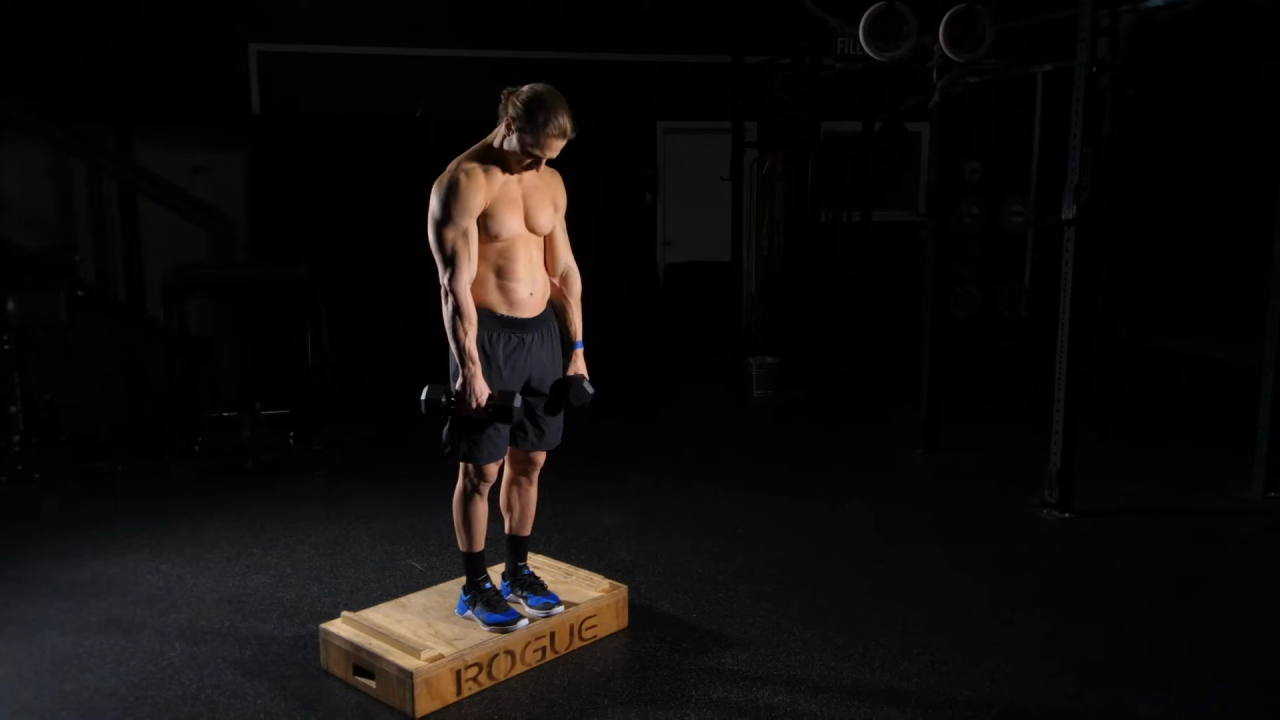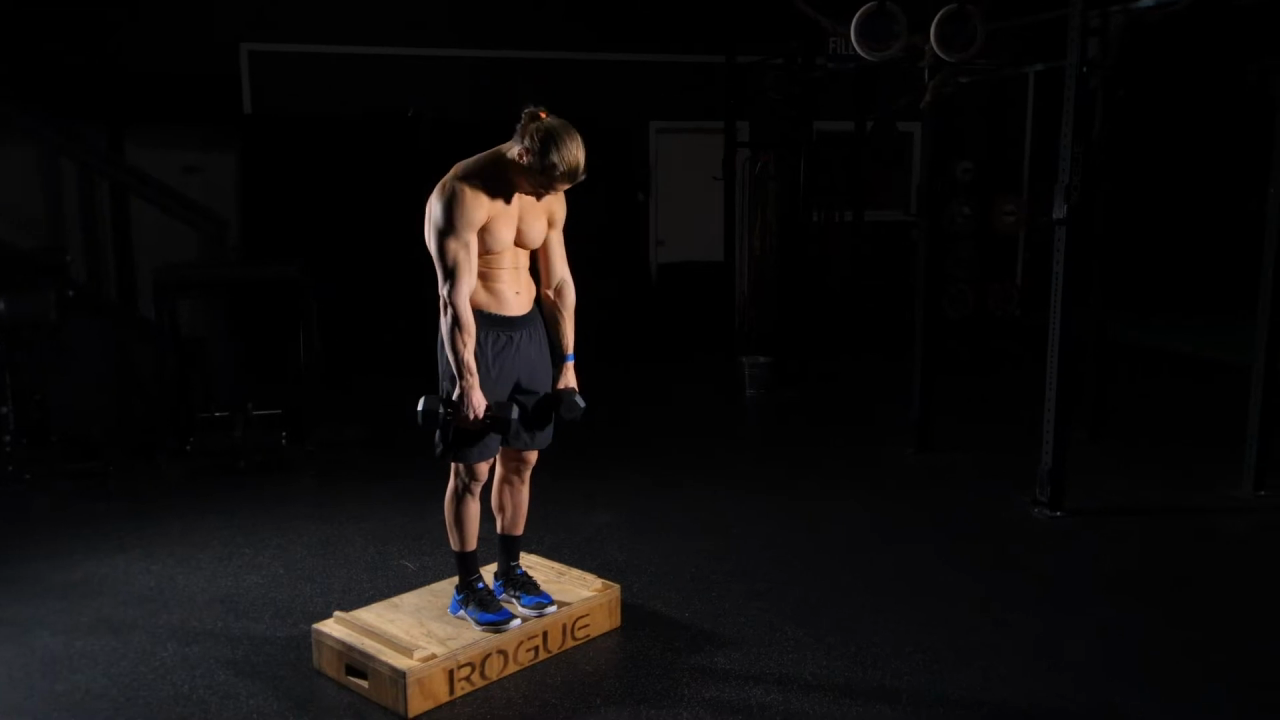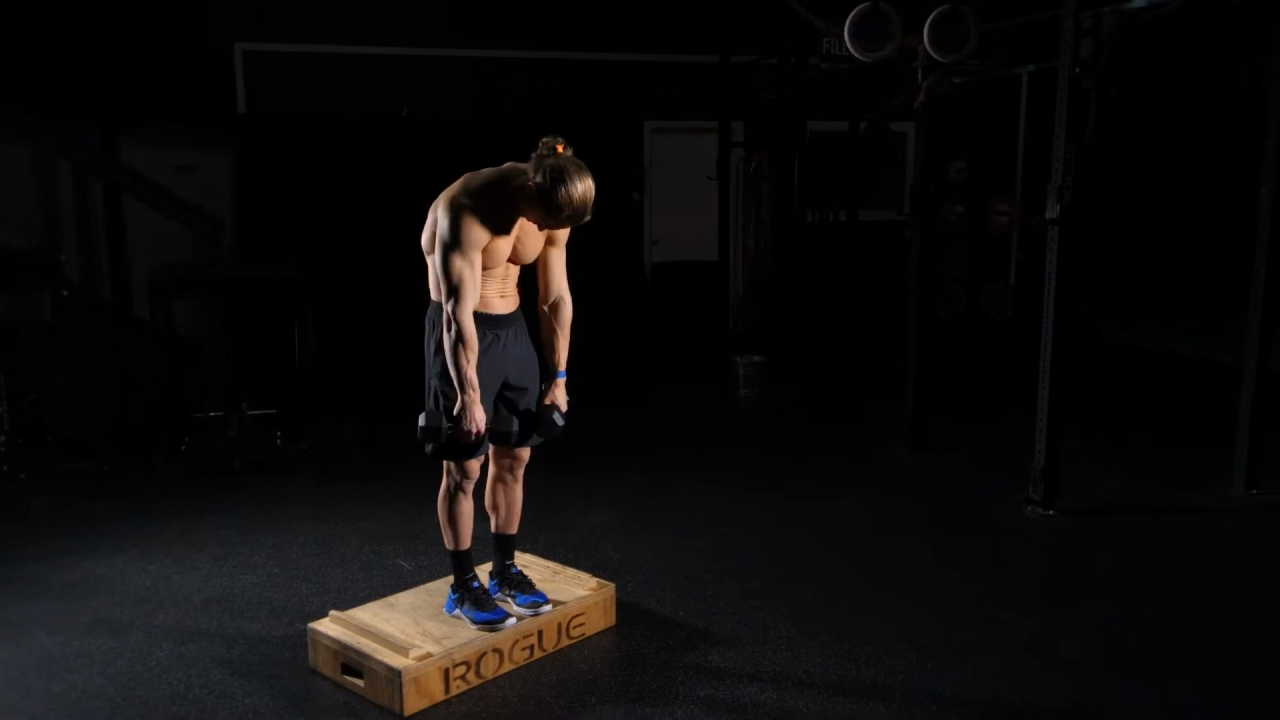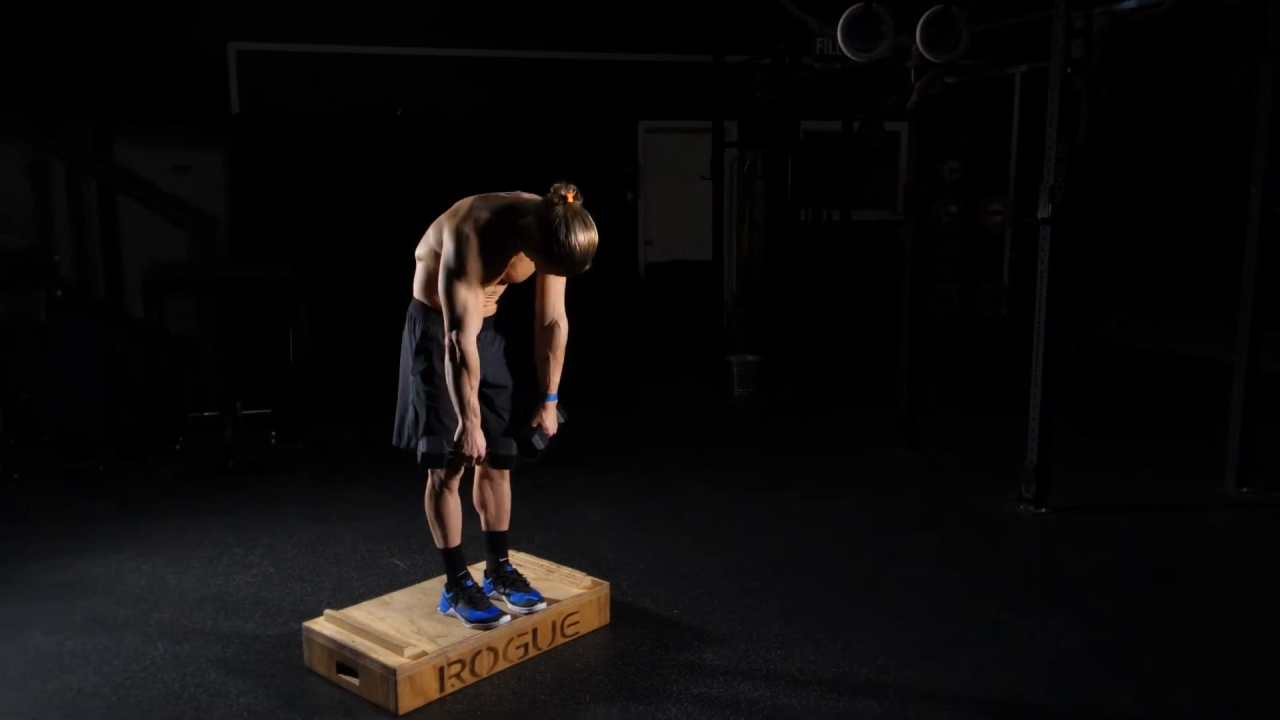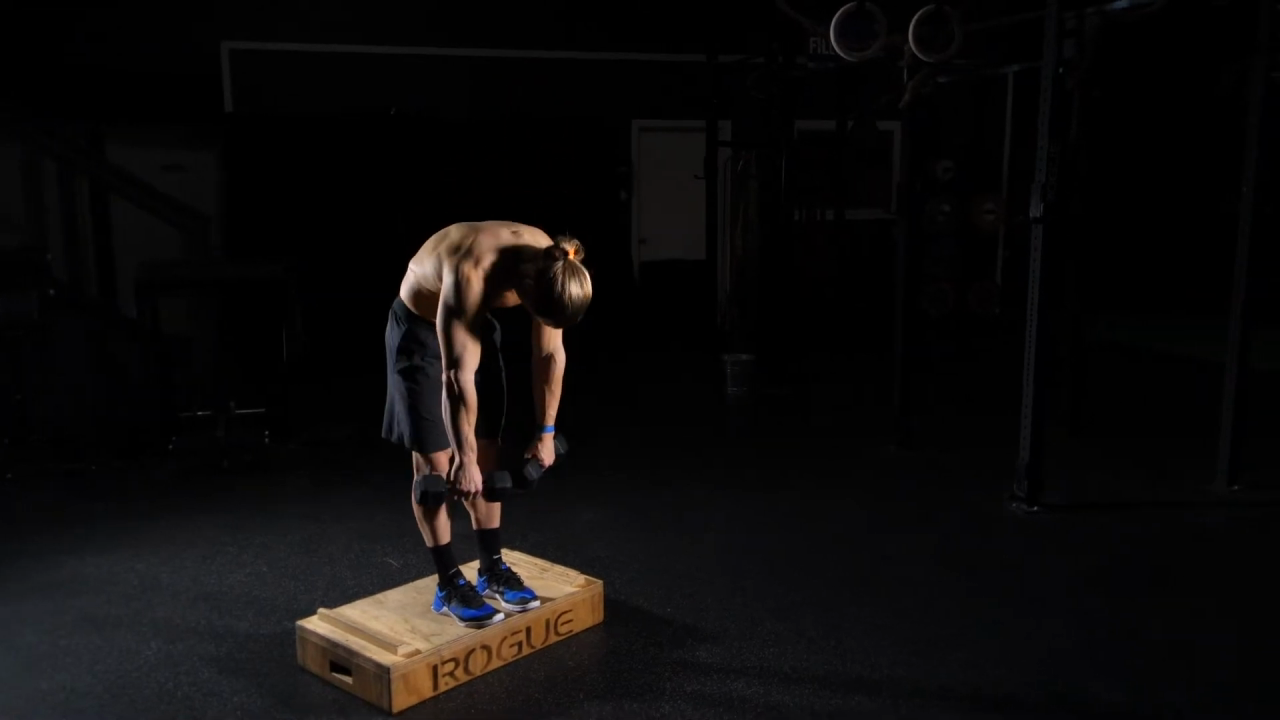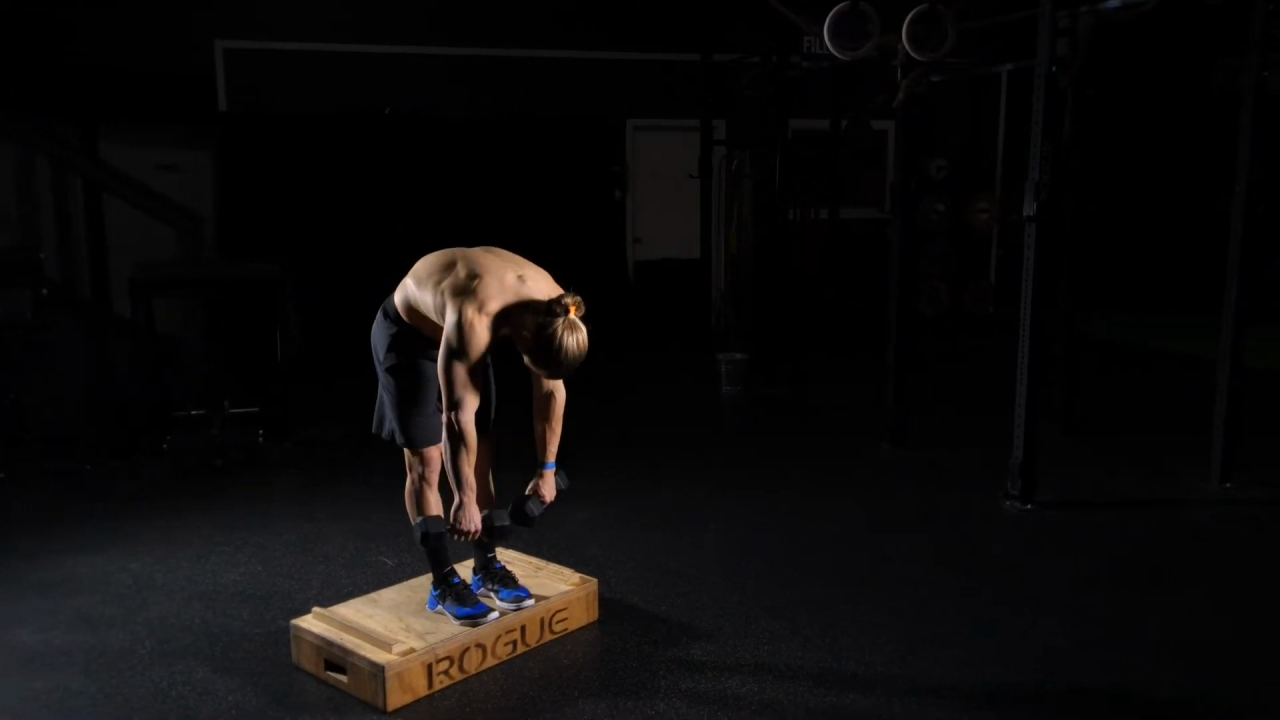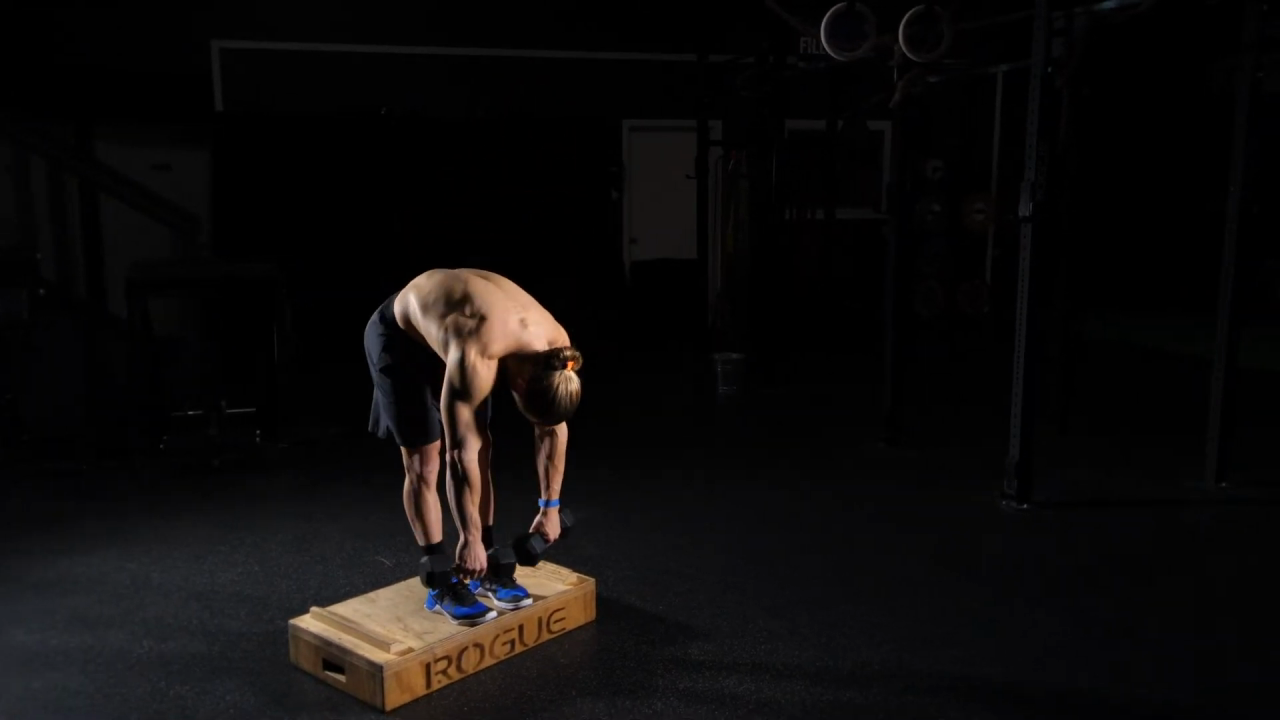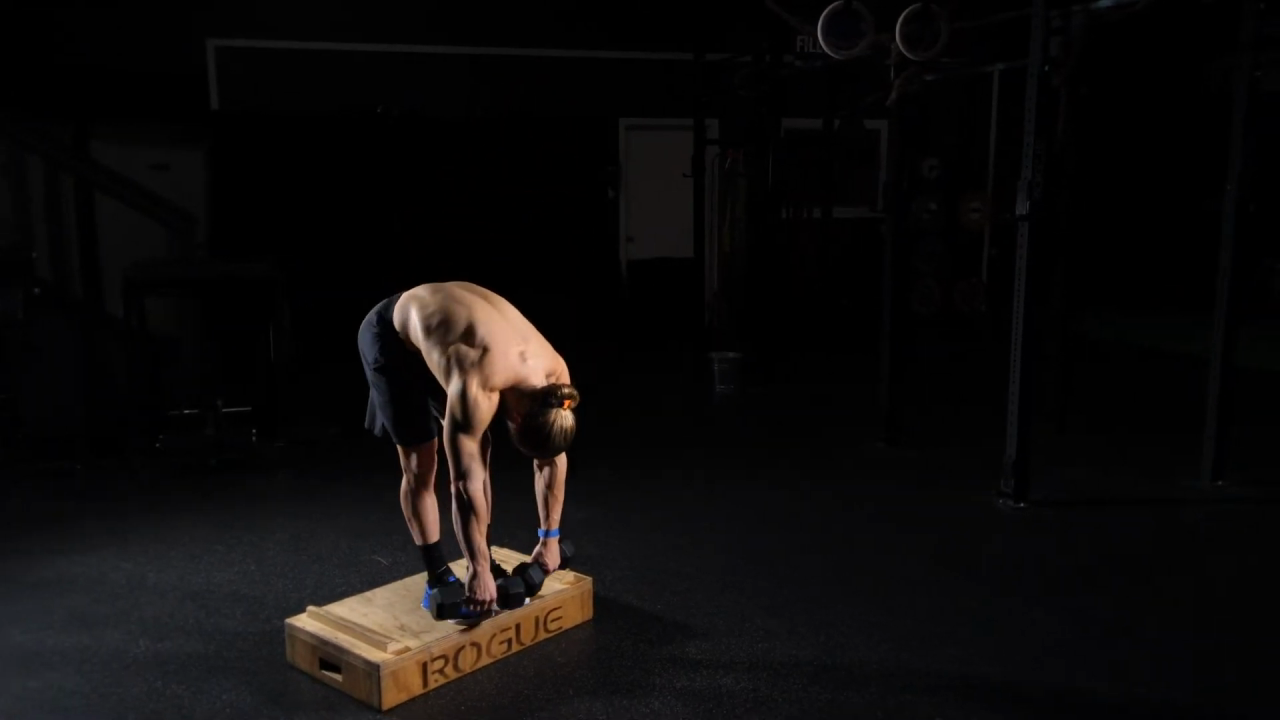
dt=0.5s
person 1, frame 1
left shoulder: (550, 183)
right shoulder: (462, 183)
left elbow: (564, 270)
right elbow: (455, 287)
left wrist: (576, 347)
right wrist: (469, 368)
left hip: (541, 334)
right hip: (489, 336)
left knee: (529, 461)
right knee: (481, 470)
left ankle: (517, 572)
right ankle: (475, 588)
person 1, frame 2
left shoulder: (550, 197)
right shoulder: (462, 194)
left elbow: (558, 283)
right elbow: (455, 298)
left wrist: (567, 361)
right wrist: (468, 379)
left hip: (528, 332)
right hip: (478, 335)
left knee: (521, 460)
right knee: (472, 468)
left ankle: (510, 572)
right ankle: (468, 588)
person 1, frame 3
left shoulder: (550, 214)
right shoulder: (467, 209)
left elbow: (556, 299)
right elbow: (458, 312)
left wrist: (558, 378)
right wrist: (468, 395)
left hip: (513, 329)
right hip: (463, 333)
left knee: (514, 458)
right knee: (464, 466)
left ankle: (505, 571)
right ankle: (463, 587)
person 1, frame 4
left shoulder: (552, 233)
right shoulder: (472, 235)
left elbow: (553, 323)
right elbow: (459, 339)
left wrist: (548, 401)
right wrist: (468, 422)
left hip: (491, 330)
right hip: (438, 330)
right knee: (450, 462)
left ankle: (499, 571)
right ankle: (457, 586)
person 1, frame 5
left shoulder: (550, 268)
right shoulder: (473, 274)
left elbow: (550, 355)
right elbow: (458, 376)
left wrist: (546, 432)
right wrist: (463, 458)
left hip: (475, 328)
right hip: (419, 330)
left knee: (488, 455)
right knee: (435, 461)
left ankle: (492, 569)
right ankle: (449, 585)
person 1, frame 6
left shoulder: (555, 309)
right shoulder: (475, 317)
left elbow: (551, 389)
right elbow: (458, 415)
left wrist: (547, 469)
right wrist: (464, 499)
left hip: (456, 332)
right hip: (407, 334)
left knee: (480, 453)
right knee: (427, 461)
left ankle: (487, 568)
right ankle: (444, 584)
person 1, frame 7
left shoulder: (556, 346)
right shoulder: (476, 357)
left elbow: (553, 429)
right elbow: (459, 454)
left wrist: (550, 506)
right wrist: (470, 539)
left hip: (448, 335)
right hip: (399, 337)
left knee: (482, 450)
right knee: (424, 461)
left ankle: (486, 569)
right ankle: (443, 585)
person 1, frame 8
left shoulder: (555, 373)
right shoulder: (477, 385)
left elbow: (553, 460)
right elbow: (465, 482)
left wrist: (550, 538)
right wrist: (478, 570)
left hip: (444, 324)
right hip: (392, 338)
left knee: (478, 451)
right knee: (421, 461)
left ankle: (485, 563)
right ankle: (439, 580)
